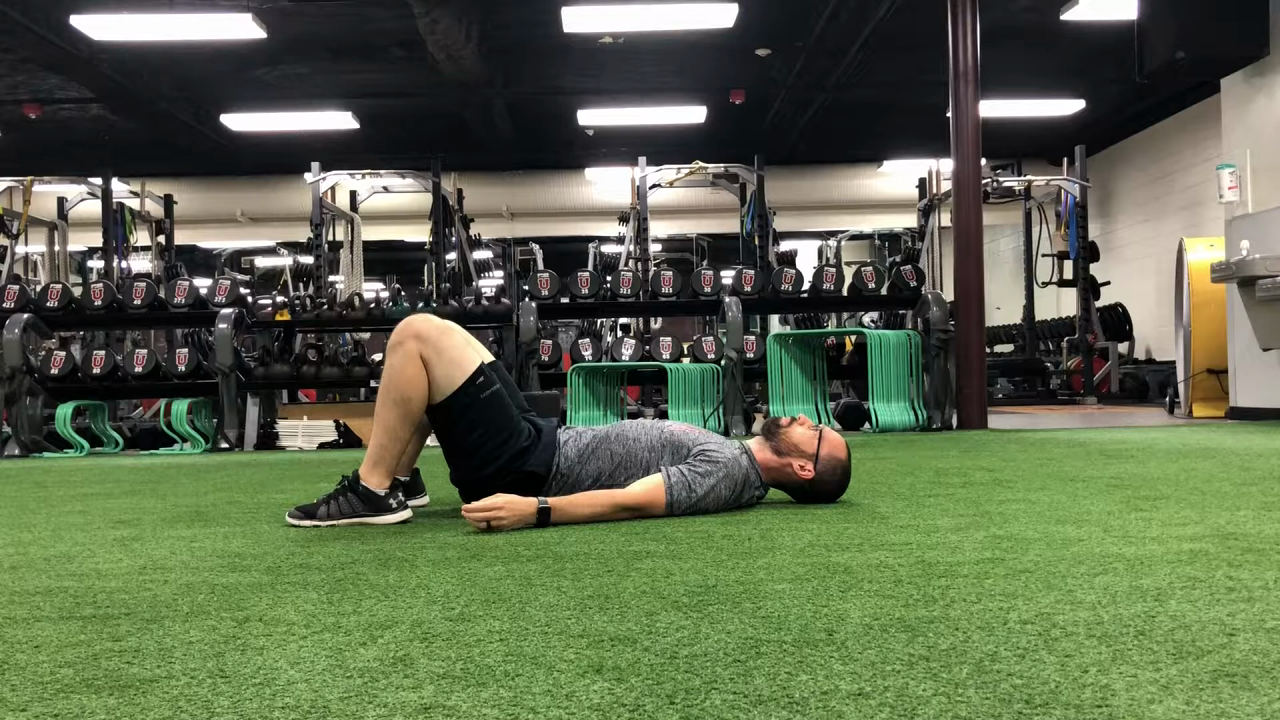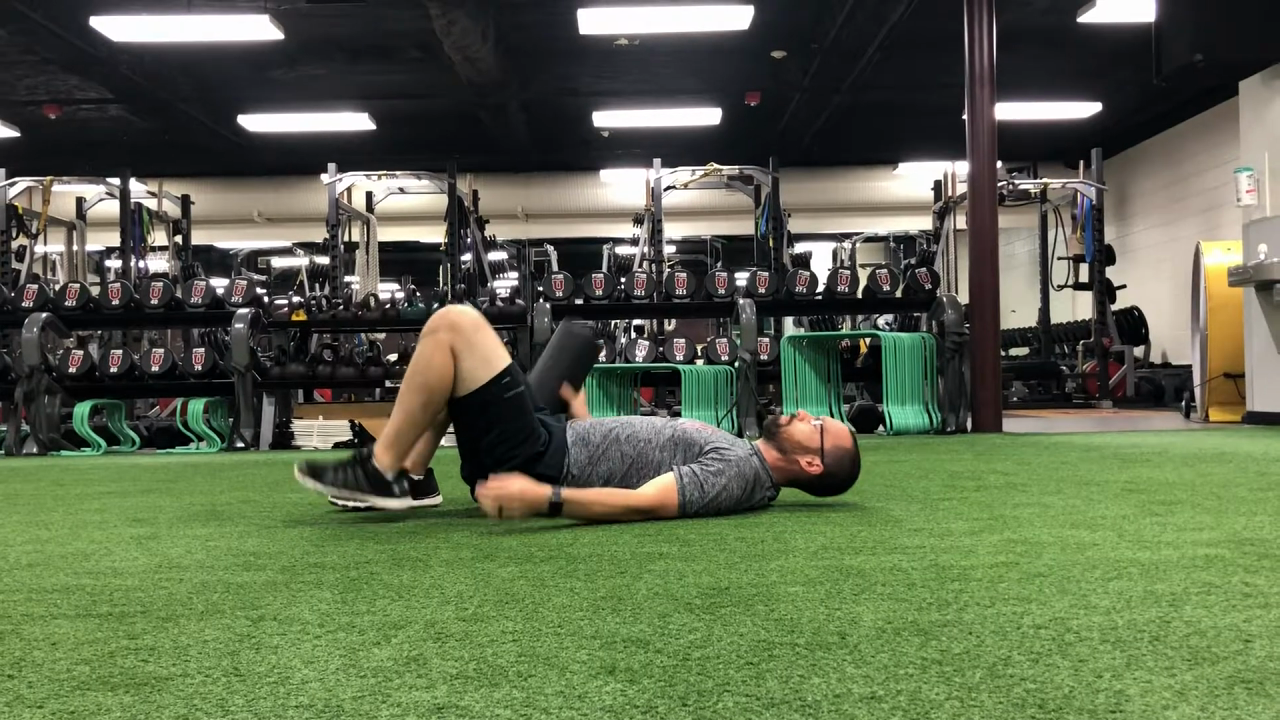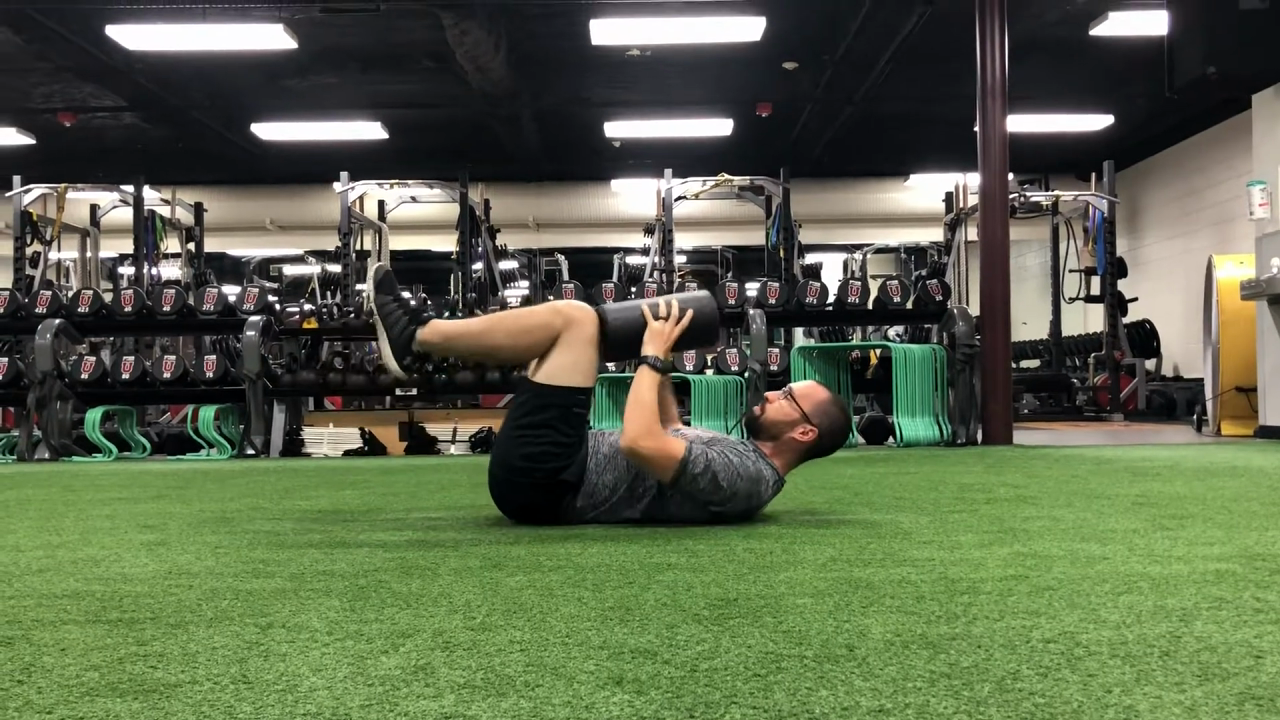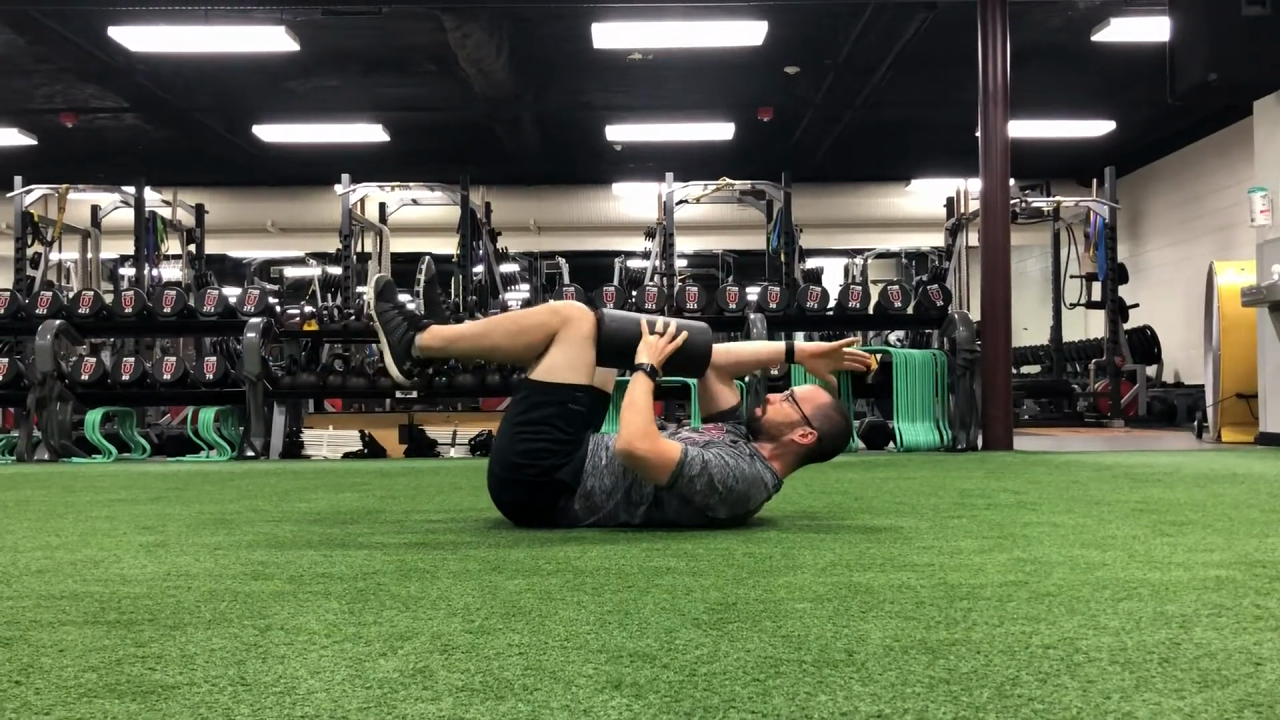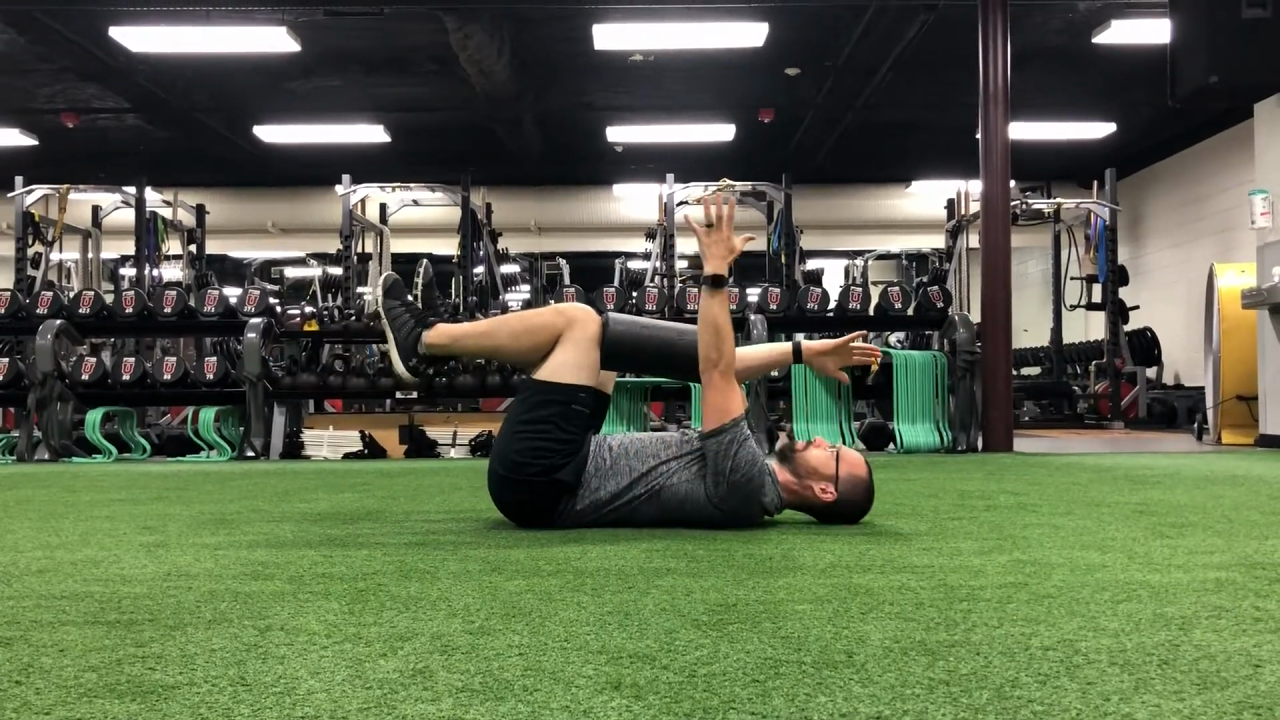
dt=1s
person 1, frame 1
left shoulder: (728, 471)
right shoulder: (728, 455)
left elbow: (629, 501)
left wrist: (533, 509)
left hip: (525, 468)
right hip: (546, 438)
left knee: (417, 334)
right knee: (434, 340)
left ankle: (373, 490)
right ankle: (399, 478)
person 1, frame 2
left shoulder: (739, 473)
right shoulder: (738, 458)
left elbow: (639, 503)
left wrist: (545, 497)
right wrist: (579, 410)
left hip: (536, 464)
right hip: (558, 443)
left knee: (452, 324)
right knee: (459, 336)
left ankle: (381, 472)
right ankle: (407, 475)
person 1, frame 3
left shoulder: (743, 478)
right shoulder: (743, 459)
left elbow: (638, 443)
right elbow: (664, 429)
left wrist: (653, 355)
right wrist: (658, 362)
left hip: (539, 478)
right hip: (548, 476)
left knee: (575, 318)
right knee: (554, 334)
left ankle: (415, 337)
right ankle: (417, 342)
person 1, frame 4
left shoulder: (738, 478)
right shoulder: (740, 445)
left elbow: (635, 446)
right elbow: (712, 362)
left wrist: (646, 366)
right wrist: (798, 351)
left hip: (538, 480)
right hip: (556, 477)
left knee: (572, 318)
right knee: (593, 337)
left ankle: (418, 343)
right ankle: (443, 334)
person 1, frame 5
left shoulder: (746, 483)
right shoulder: (755, 473)
left elbow: (716, 372)
right elbow: (723, 372)
left wrist: (716, 271)
right wrist: (804, 350)
left hip: (537, 479)
right hip: (555, 476)
left knee: (578, 320)
right knee: (594, 342)
left ankle: (424, 340)
right ankle: (441, 334)
